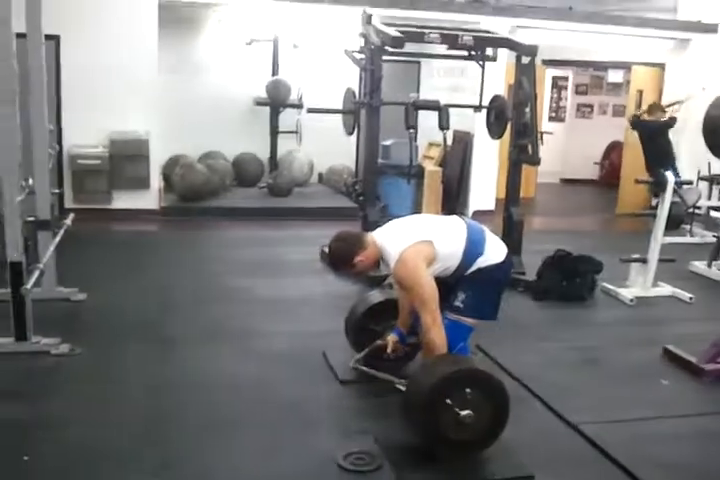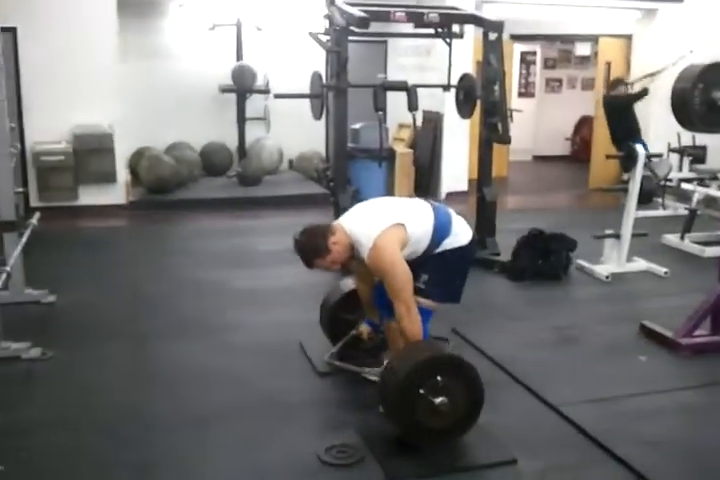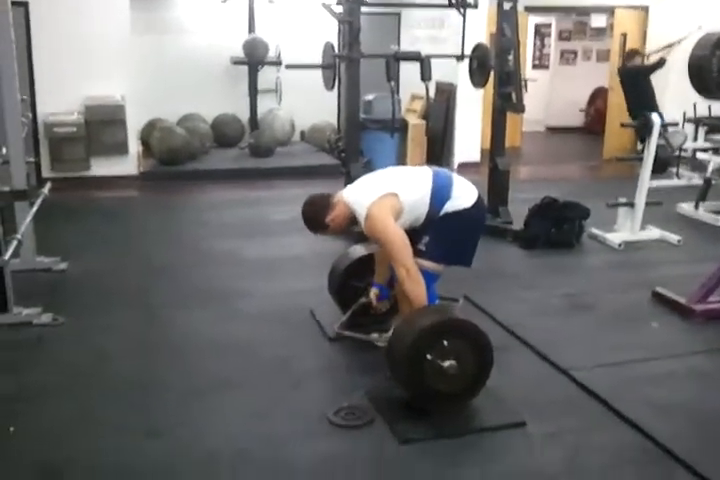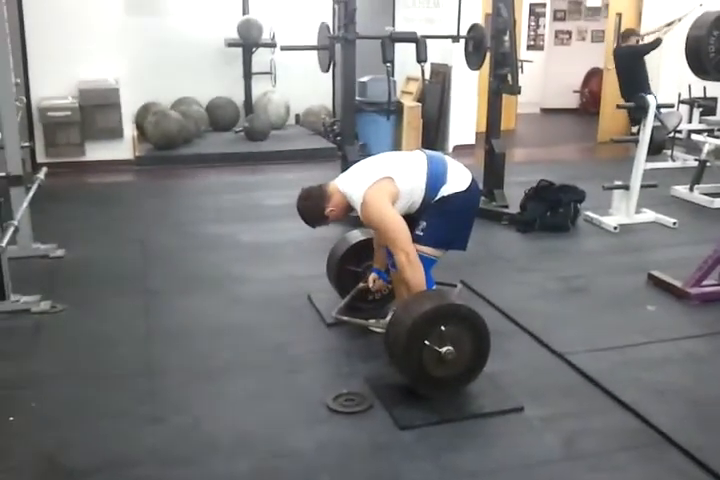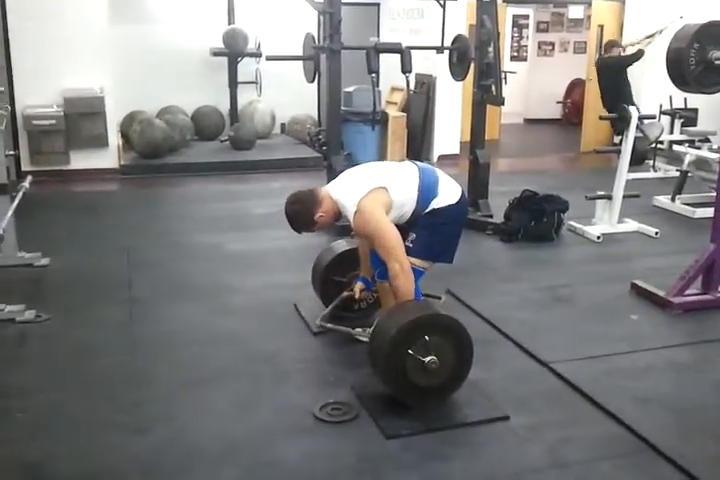
dt=1s
person 1, frame 1
left shoulder: (405, 261)
right shoulder: (382, 238)
left elbow: (432, 319)
right elbow: (407, 290)
right wrist: (400, 331)
left hip: (489, 262)
right hip: (464, 251)
left knee: (450, 337)
right knee: (422, 317)
person 1, frame 2
left shoulder: (378, 248)
right shoulder: (344, 230)
left elbow: (406, 307)
right elbow: (364, 278)
right wrist: (371, 321)
left hip: (452, 243)
right hip: (427, 232)
left knee: (415, 311)
right knee: (383, 299)
person 1, frame 3
left shoulder: (373, 215)
right shoulder: (356, 195)
left elbow: (407, 270)
right elbow: (385, 244)
right wrist: (379, 285)
left hip: (462, 207)
right hip: (439, 201)
left knee: (419, 276)
right knee: (399, 266)
person 1, frame 4
left shoulder: (370, 202)
right shoulder: (349, 183)
left elbow: (406, 255)
right elbow: (383, 228)
right wrist: (379, 269)
left hip: (456, 191)
right hip: (434, 182)
left knee: (417, 263)
right knee: (395, 249)
person 1, frame 5
left shoulder: (363, 210)
right shoulder: (337, 190)
left elbow: (399, 265)
right elbow: (366, 235)
right wrist: (365, 278)
left hip: (445, 204)
right hip: (419, 195)
left knee: (404, 274)
right knee: (380, 261)
